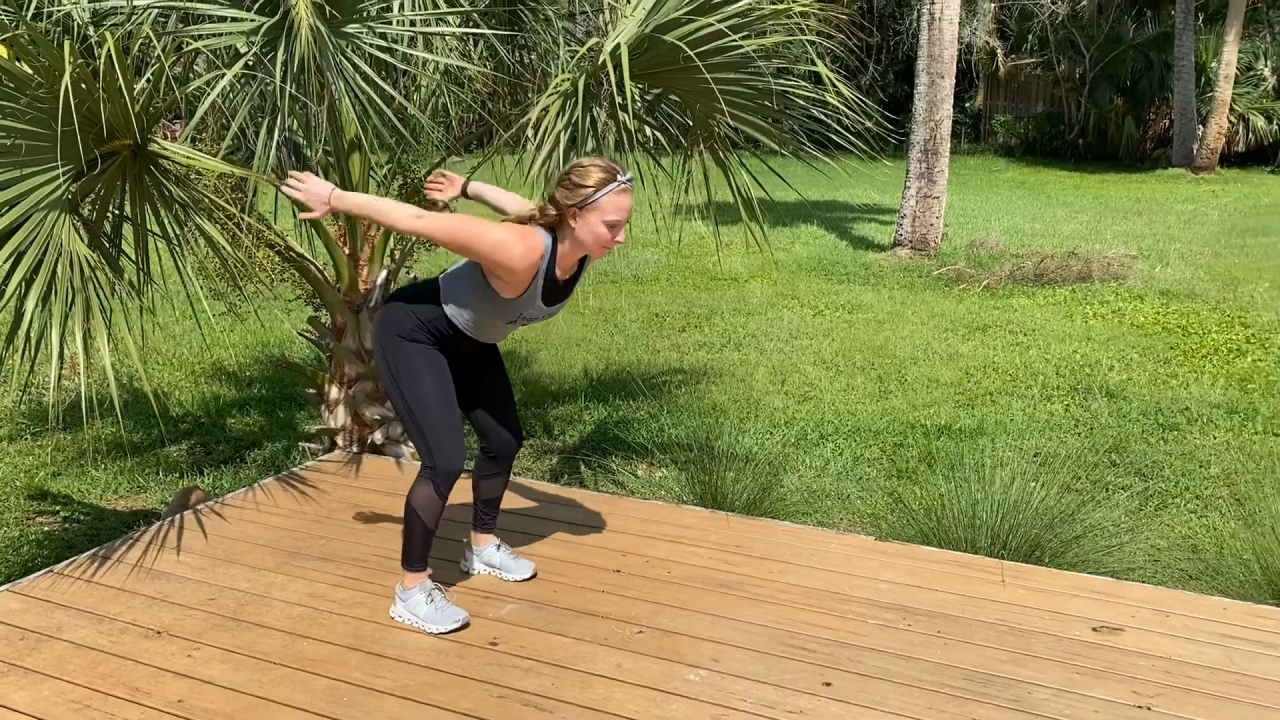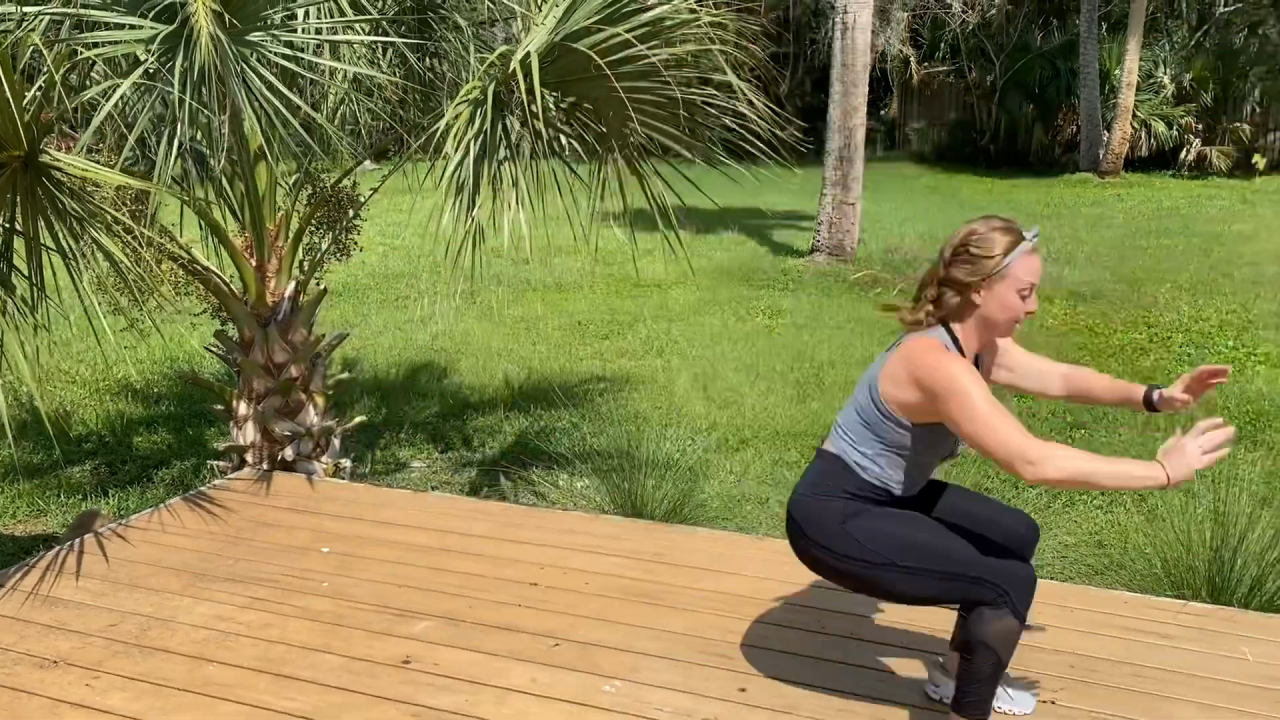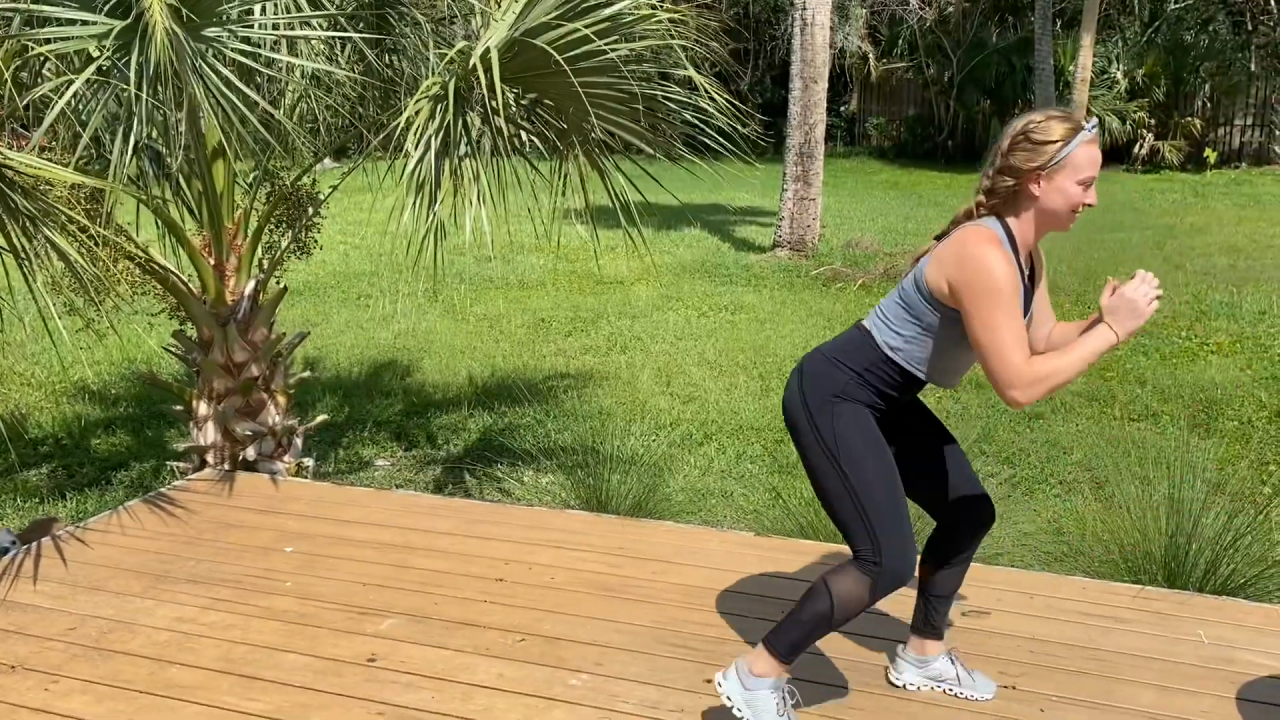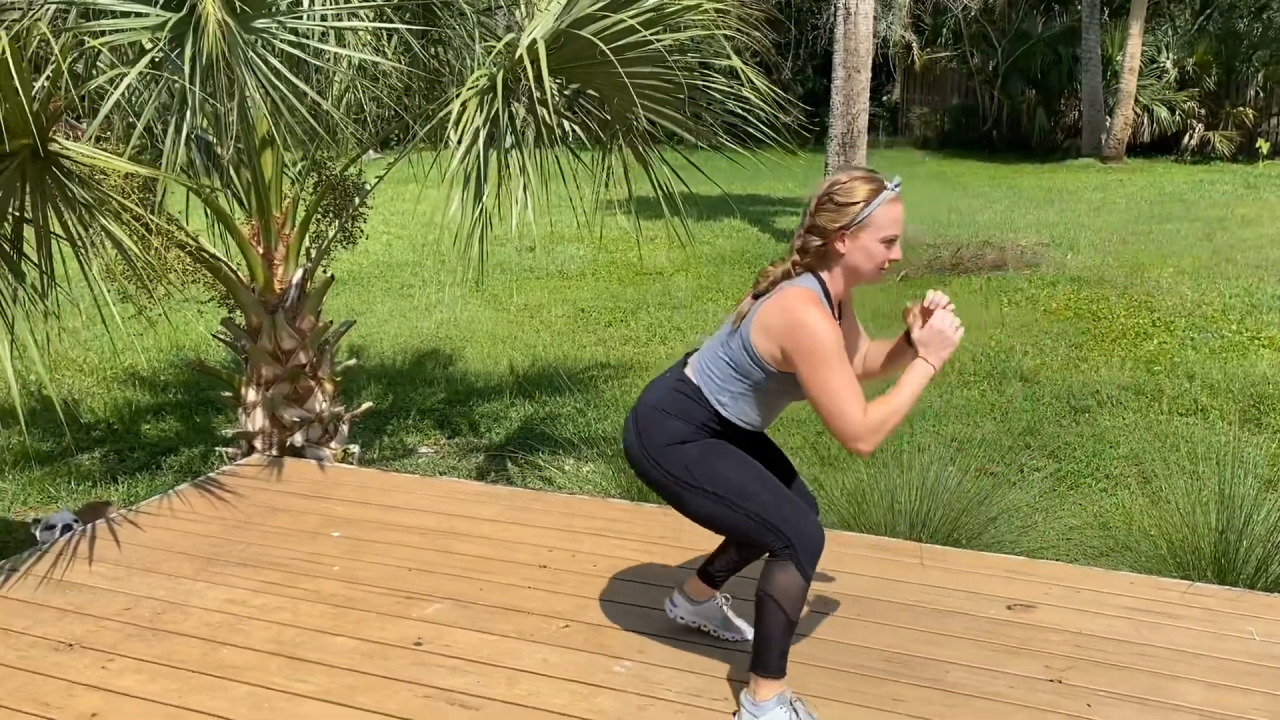
dt=1s
person 1, frame 1
left shoulder: (580, 243)
right shoulder: (521, 251)
left elbow: (527, 209)
right elbow: (416, 219)
left wrist: (467, 188)
right wrist: (333, 199)
left hip: (470, 336)
right hip: (413, 330)
left knee: (505, 440)
right knee: (445, 460)
left ankle: (483, 545)
right ankle: (412, 590)
person 1, frame 2
left shoulder: (975, 341)
right shoulder: (938, 365)
left elbow: (1059, 378)
right elbow: (1037, 464)
left wrist: (1153, 396)
right wrist: (1160, 472)
left hip: (879, 494)
right hip: (834, 516)
left knee: (1017, 537)
right knee: (1008, 583)
left ankle: (956, 673)
person 1, frame 3
left shoulder: (1022, 244)
right shoulder: (985, 255)
left elbow: (1041, 341)
right elbow: (1018, 385)
left wrist: (1104, 320)
right wrist: (1113, 331)
left hip: (880, 397)
right hip: (832, 396)
left knee: (970, 514)
right knee: (889, 560)
left ankle: (922, 655)
person 1, frame 4
left shoulder: (827, 287)
right shoulder: (805, 314)
left elbow: (861, 364)
right elbow: (861, 434)
left wrist: (914, 338)
right wrist: (929, 360)
left hip: (705, 418)
right hip: (667, 437)
left knee: (791, 511)
right knee: (800, 538)
left ankle: (693, 598)
